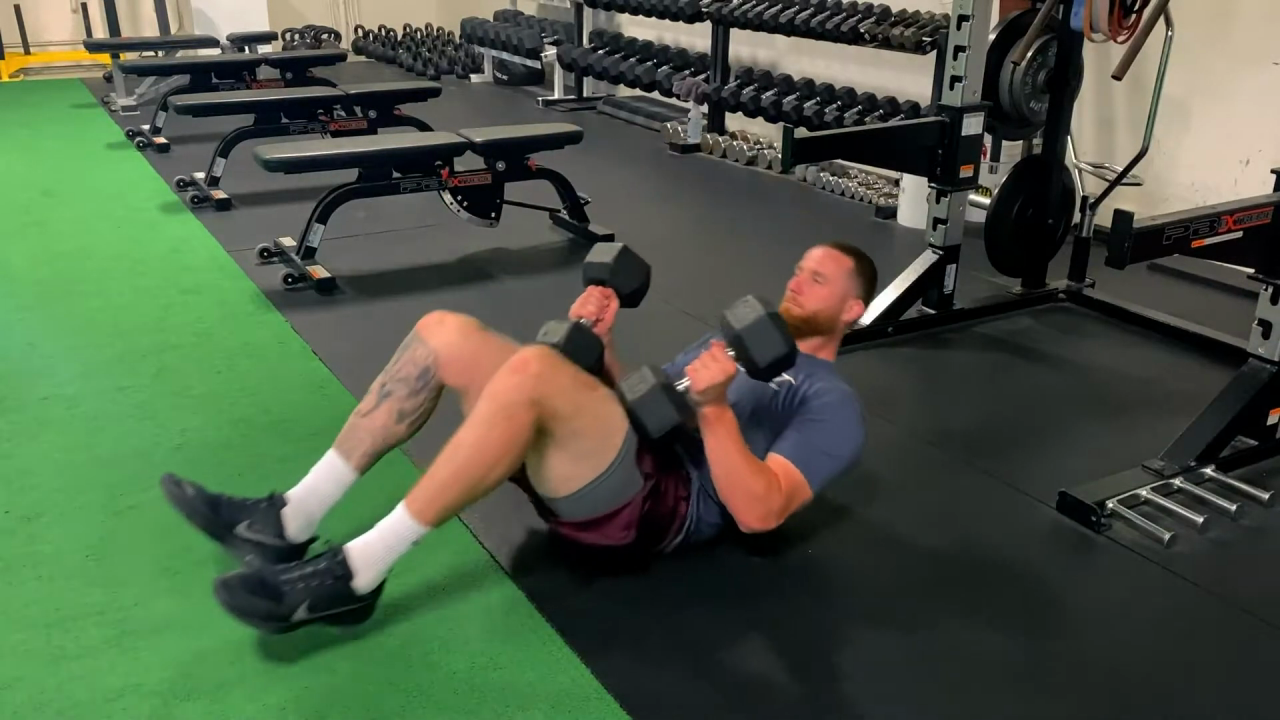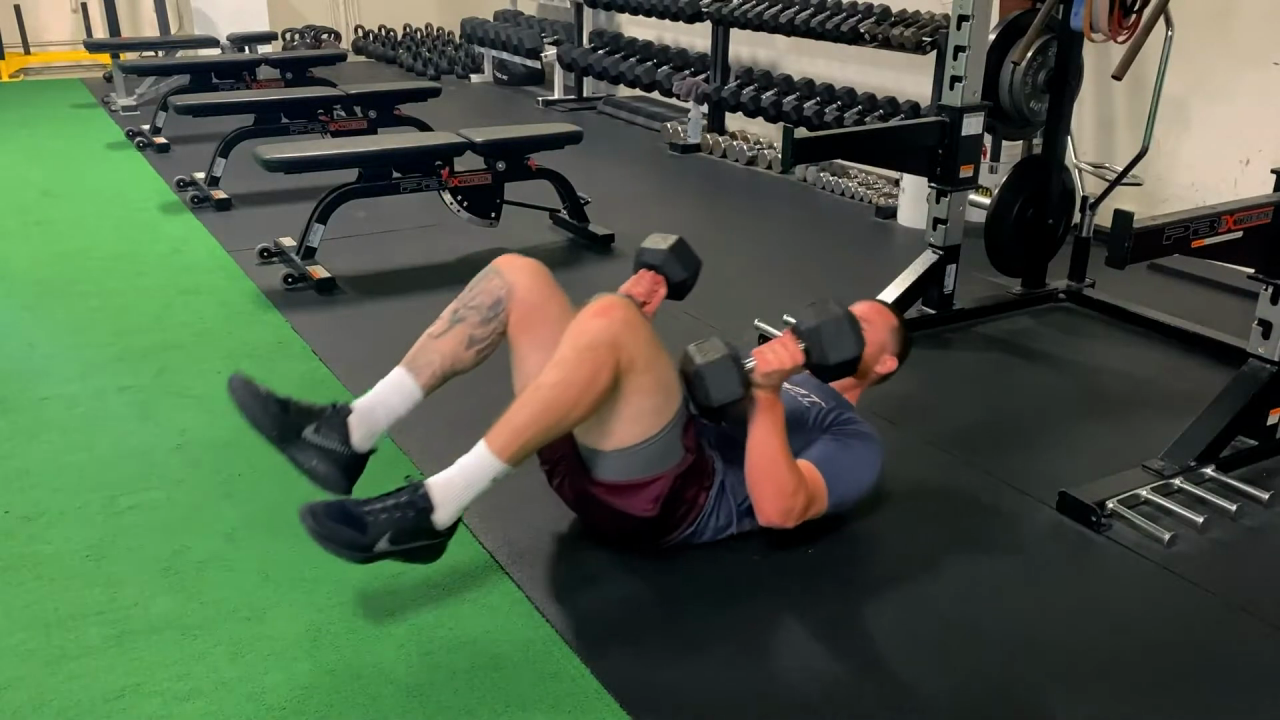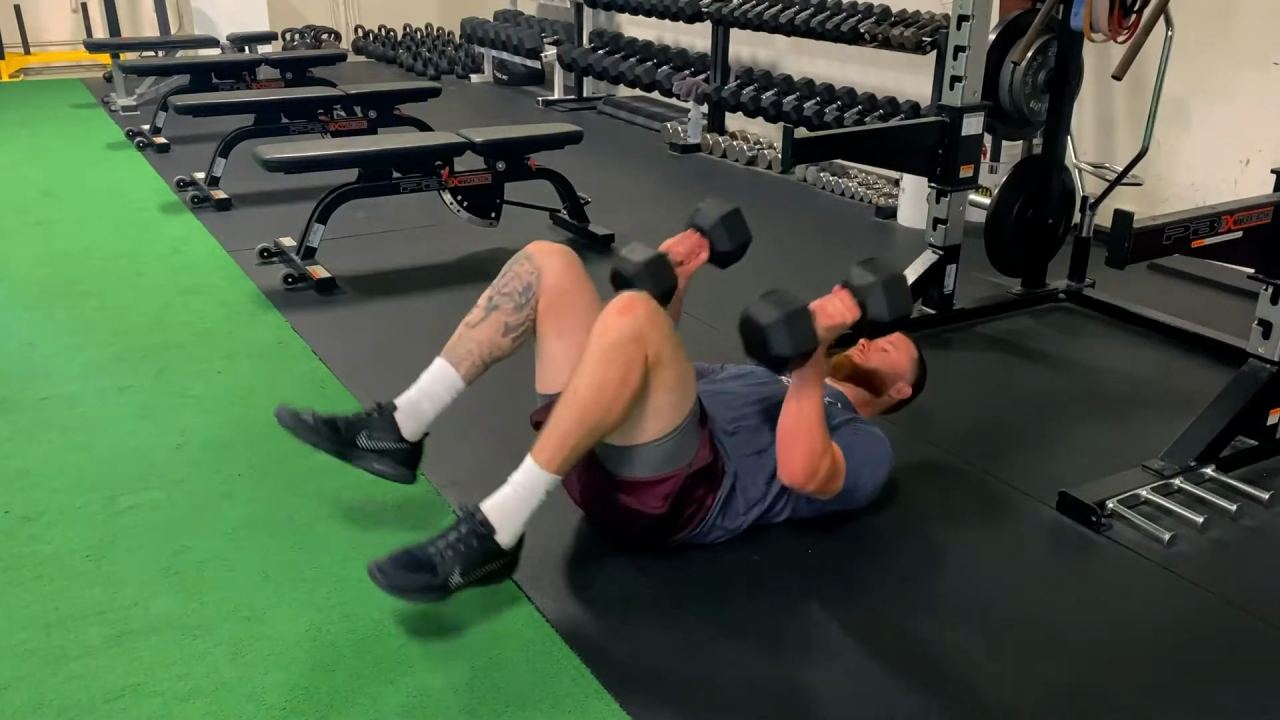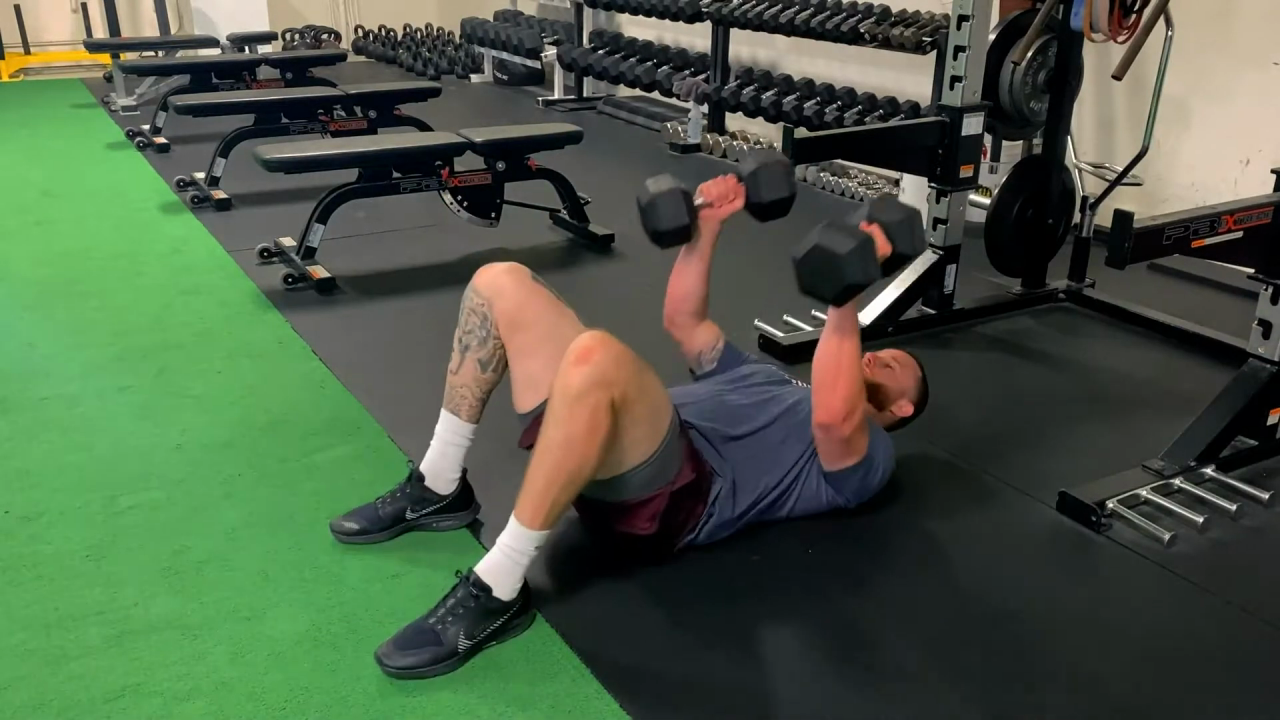
dt=0.2s
person 1, frame 1
left shoulder: (832, 406)
left elbow: (759, 511)
left wrist: (715, 407)
right wrist: (601, 345)
left hip: (653, 502)
right hip: (596, 458)
left knee: (531, 369)
right knee: (445, 333)
left ankle: (356, 573)
right ankle: (293, 518)
person 1, frame 2
left shoulder: (853, 443)
right shoulder: (774, 353)
left elbow: (777, 510)
left wrist: (767, 394)
right wrist: (643, 322)
left hip: (664, 495)
right hip: (590, 457)
left knee: (605, 316)
right knee: (517, 276)
left ankle: (433, 509)
right ankle: (350, 433)
person 1, frame 3
left shoulder: (865, 445)
right shoulder: (769, 375)
left elbow: (799, 473)
right elbow: (664, 380)
left wrist: (812, 358)
right wrist: (673, 277)
left hip: (672, 491)
right hip: (602, 458)
left knee: (630, 314)
right knee: (548, 261)
left ankle: (493, 532)
right ankle: (397, 429)
person 1, frame 4
left shoulder: (866, 455)
right shoulder: (769, 378)
left elbow: (833, 412)
right elbow: (683, 320)
left wrist: (845, 297)
right wrist: (706, 226)
left hip: (669, 494)
right hip: (597, 453)
left knee: (592, 356)
right knee: (500, 283)
left ankle: (498, 589)
right ankle: (438, 488)
